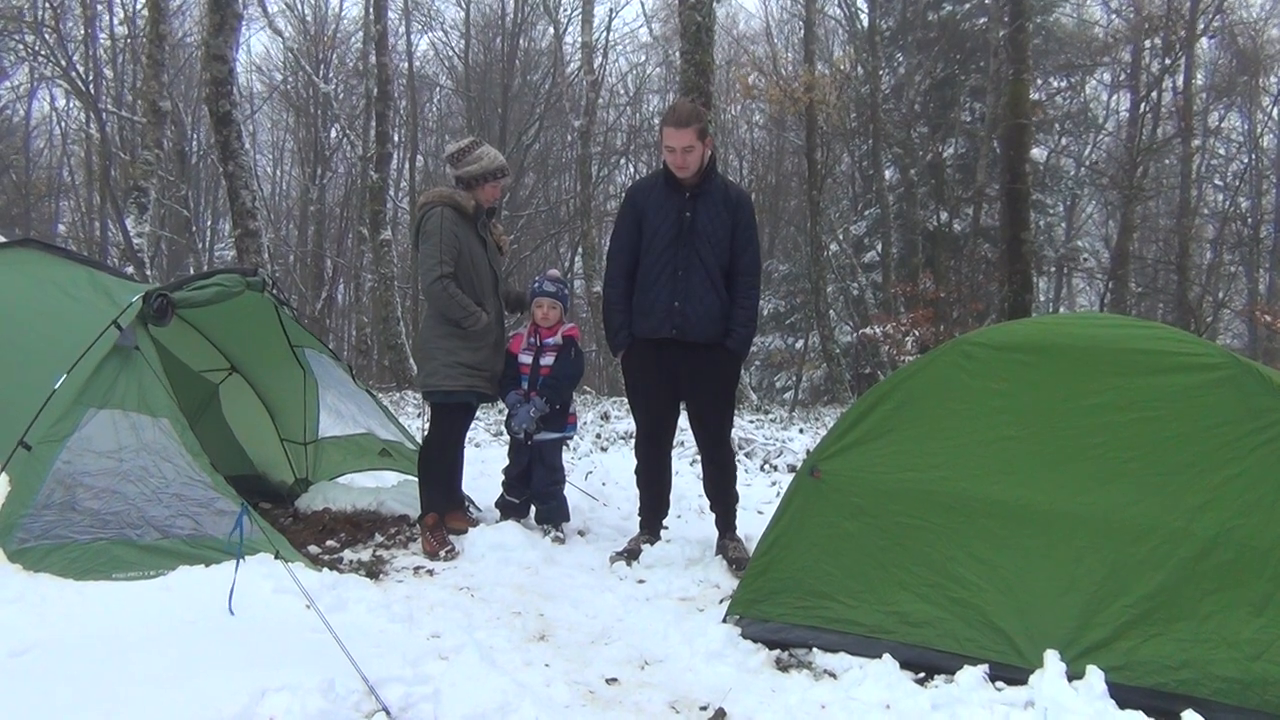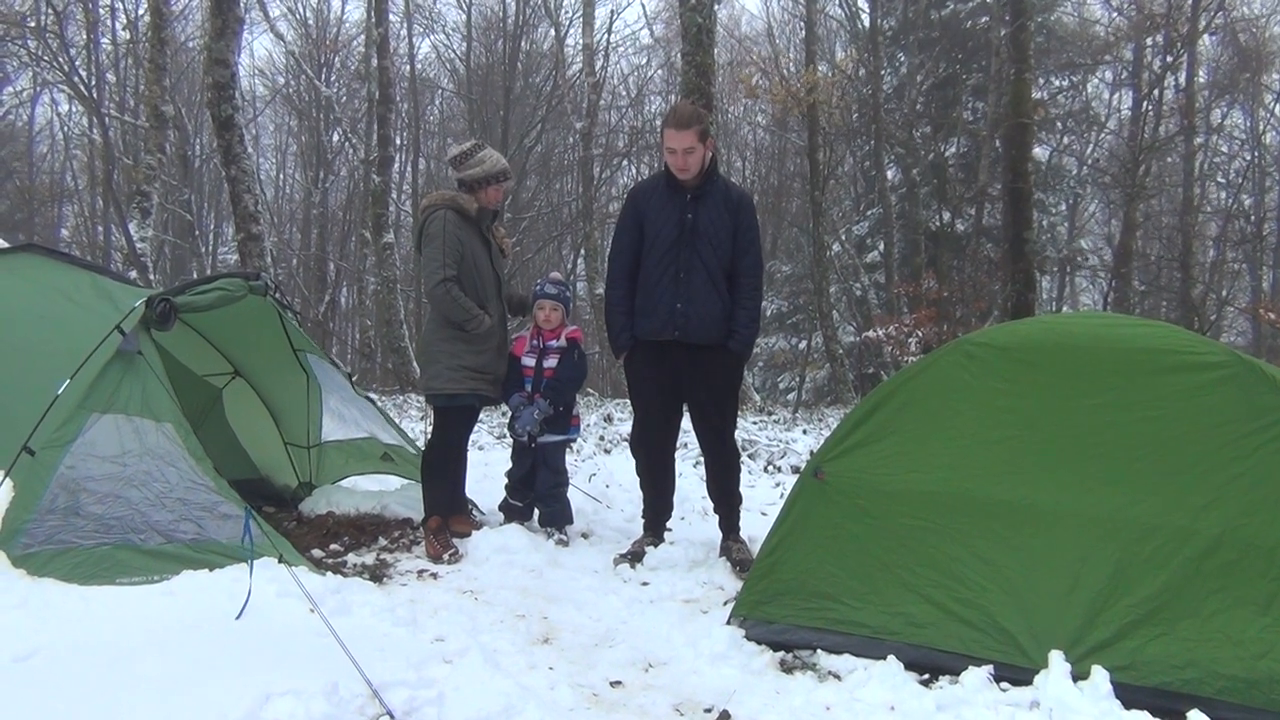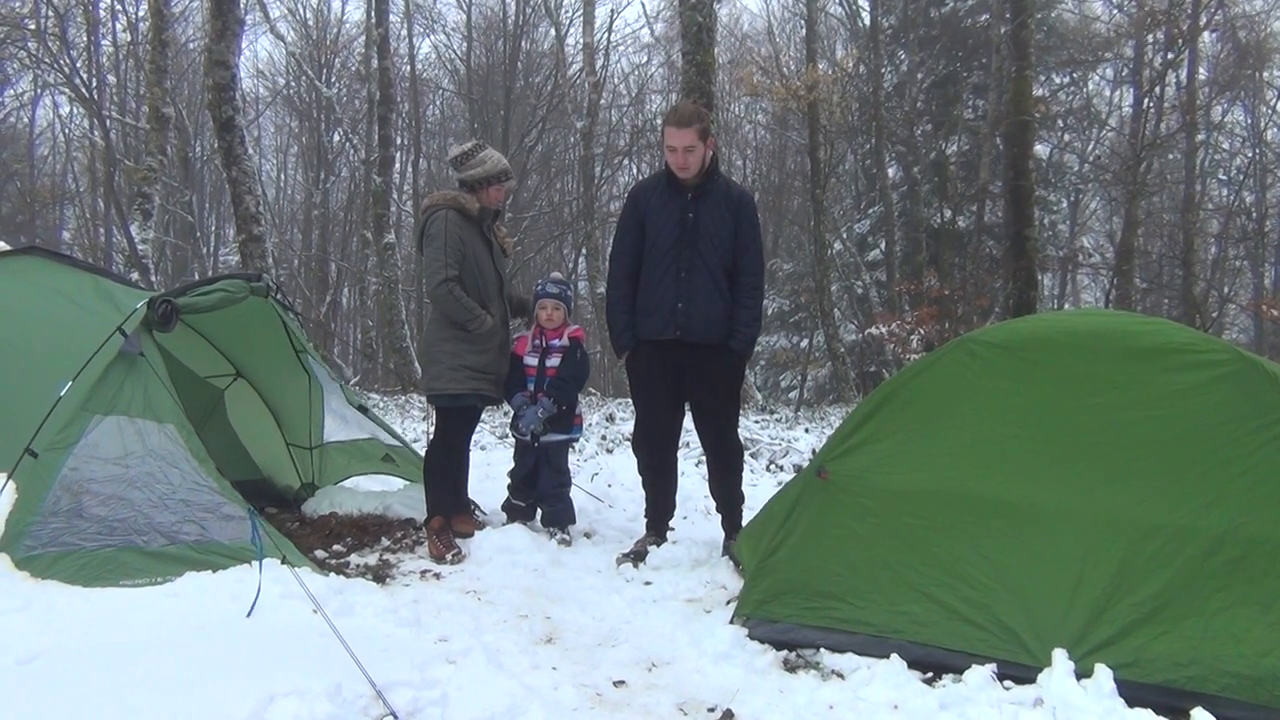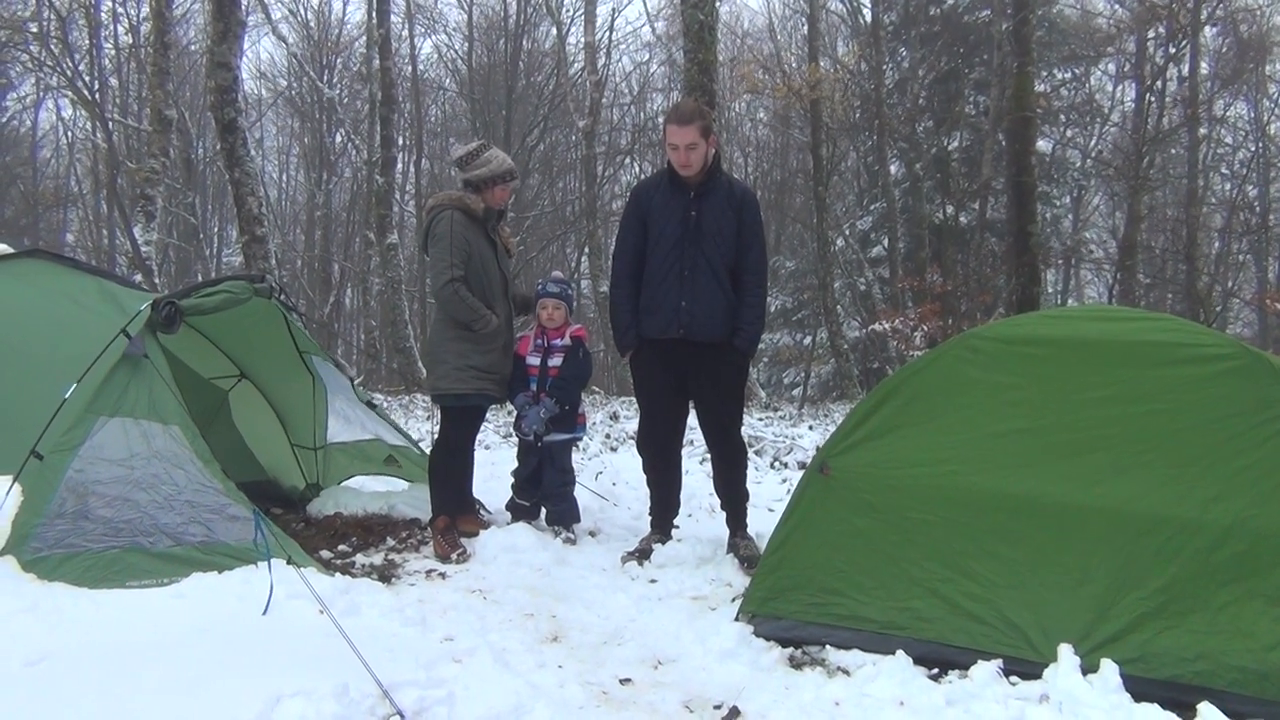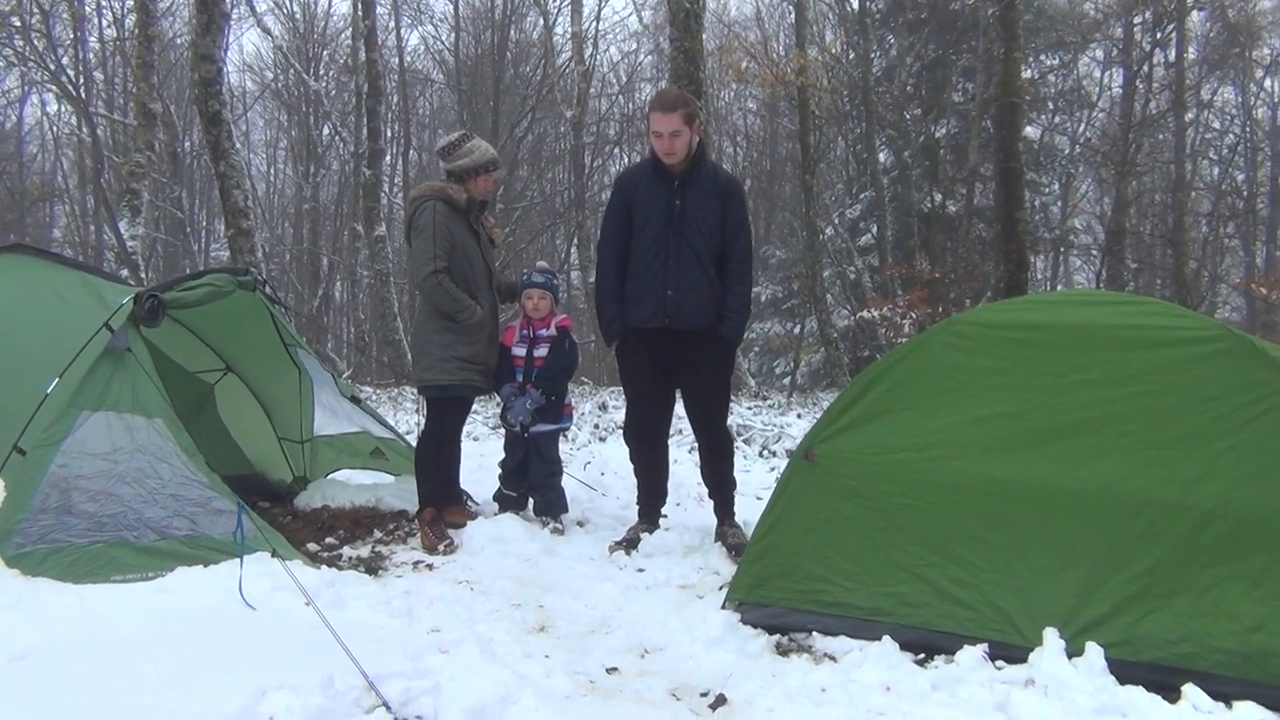
dt=0.7s
person 1, frame 1
left shoulder: (733, 200)
right shoulder: (642, 196)
left elbow: (746, 278)
right elbow: (618, 271)
left wrist: (738, 342)
right wrist: (620, 337)
left hip: (710, 346)
right hip: (649, 344)
left knee: (715, 444)
right knee: (652, 444)
left ankle: (727, 532)
right ankle: (649, 527)
person 1, frame 2
left shoulder: (734, 201)
right shoulder: (643, 197)
left elbow: (749, 279)
right elbow: (620, 273)
left wrist: (740, 343)
right wrist: (621, 339)
left hip: (713, 347)
right hip: (652, 346)
left knee: (719, 445)
right knee: (652, 444)
left ankle: (731, 534)
right ankle: (653, 529)
person 1, frame 3
left shoulder: (736, 201)
right shoulder: (644, 197)
left elbow: (750, 278)
right elbow: (621, 272)
left wrist: (741, 343)
right wrist: (623, 338)
left hip: (714, 348)
right hip: (653, 347)
left knee: (722, 445)
right knee: (654, 444)
left ankle: (734, 533)
right ankle: (655, 529)
person 1, frame 4
left shoulder: (738, 198)
right shoulder: (647, 195)
left elbow: (753, 276)
right elbow: (624, 270)
left wrist: (745, 341)
right wrist: (627, 337)
left hip: (718, 345)
right hip: (656, 344)
left knee: (725, 442)
right knee: (658, 443)
left ankle: (738, 529)
right ankle: (660, 527)
person 1, frame 5
left shoulder: (723, 186)
right shoulder: (631, 184)
left elbow: (739, 264)
right elbow: (609, 260)
left wrist: (731, 329)
right wrist: (613, 326)
left hip: (704, 334)
right hip: (643, 334)
left knee: (712, 431)
right knee: (645, 433)
left ankle: (726, 518)
right ankle: (647, 516)
person 2, frame 1
left shoulder: (479, 222)
right shoulder: (441, 218)
right elbow: (435, 284)
left wrist: (527, 302)
right wrist: (478, 320)
left hip: (474, 352)
right hip: (449, 351)
left knee: (457, 433)
right knee: (443, 433)
left ankle: (452, 508)
right ankle: (432, 521)
person 2, frame 2
left shoulder: (482, 225)
right shoulder: (444, 221)
right elbow: (438, 287)
left wrist: (528, 306)
right wrist: (482, 323)
left hip: (477, 355)
right hip: (452, 355)
left knee: (460, 436)
right knee: (446, 437)
left ankle: (456, 510)
right ankle: (436, 525)
person 2, frame 3
left shoulder: (484, 225)
right shoulder: (447, 221)
right elbow: (441, 287)
left wrist: (527, 308)
right wrist: (485, 324)
left hip: (478, 356)
right hip: (454, 355)
left knee: (463, 436)
right knee: (449, 437)
left ankle: (459, 509)
right ankle: (438, 525)
person 2, frame 4
left shoulder: (488, 225)
right shoulder: (451, 221)
right elbow: (446, 287)
left wrist: (535, 303)
right wrist: (490, 323)
left hip: (483, 355)
right hip: (458, 356)
left knee: (467, 436)
right knee: (453, 437)
left ankle: (463, 510)
right ankle: (443, 524)
person 2, frame 5
left shoulder: (472, 216)
right shoulder: (434, 212)
right elbow: (429, 279)
left wrist: (522, 290)
right wrist: (473, 314)
left hip: (469, 346)
right hip: (444, 346)
left knee: (453, 427)
right knee: (440, 427)
left ankle: (451, 501)
right ankle: (430, 515)
person 3, frame 1
left shoulder: (568, 343)
right shoulder: (520, 340)
left elbow: (561, 382)
right elbow: (508, 377)
left wrist: (535, 408)
right wrist: (516, 404)
left hip: (552, 421)
right hip: (520, 423)
left knee: (548, 473)
right knee: (517, 469)
left ankle: (552, 521)
right ankle: (510, 513)
person 3, frame 2
left shoulder: (571, 345)
right shoulder: (522, 343)
left elbow: (565, 384)
right elbow: (510, 380)
left wrist: (538, 410)
right wrist: (520, 406)
left hip: (556, 423)
right hip: (523, 424)
left knee: (551, 475)
right knee: (520, 472)
left ankle: (555, 524)
right ankle: (514, 516)
person 3, frame 3
left shoulder: (573, 344)
right shoulder: (524, 343)
left elbow: (569, 383)
right elbow: (512, 379)
left wrist: (542, 410)
right wrist: (523, 405)
left hip: (558, 423)
right hip: (525, 423)
left knee: (554, 476)
right knee: (523, 471)
left ankle: (558, 523)
right ankle: (517, 516)
person 3, frame 4
left shoulder: (575, 344)
right shoulder: (526, 343)
left elbow: (571, 383)
right elbow: (515, 380)
left wrist: (544, 410)
right wrist: (525, 405)
left hip: (561, 422)
right hip: (529, 423)
left knee: (558, 475)
right knee: (526, 471)
left ankle: (562, 522)
right ankle: (521, 515)
person 3, frame 5
left shoulder: (561, 334)
right shoulder: (513, 333)
left elbow: (557, 373)
right elbow: (501, 370)
left wrist: (530, 400)
right wrist: (511, 397)
left hip: (547, 412)
right hip: (515, 414)
left knee: (544, 465)
right knee: (513, 462)
left ankle: (550, 512)
right ankle: (509, 505)
